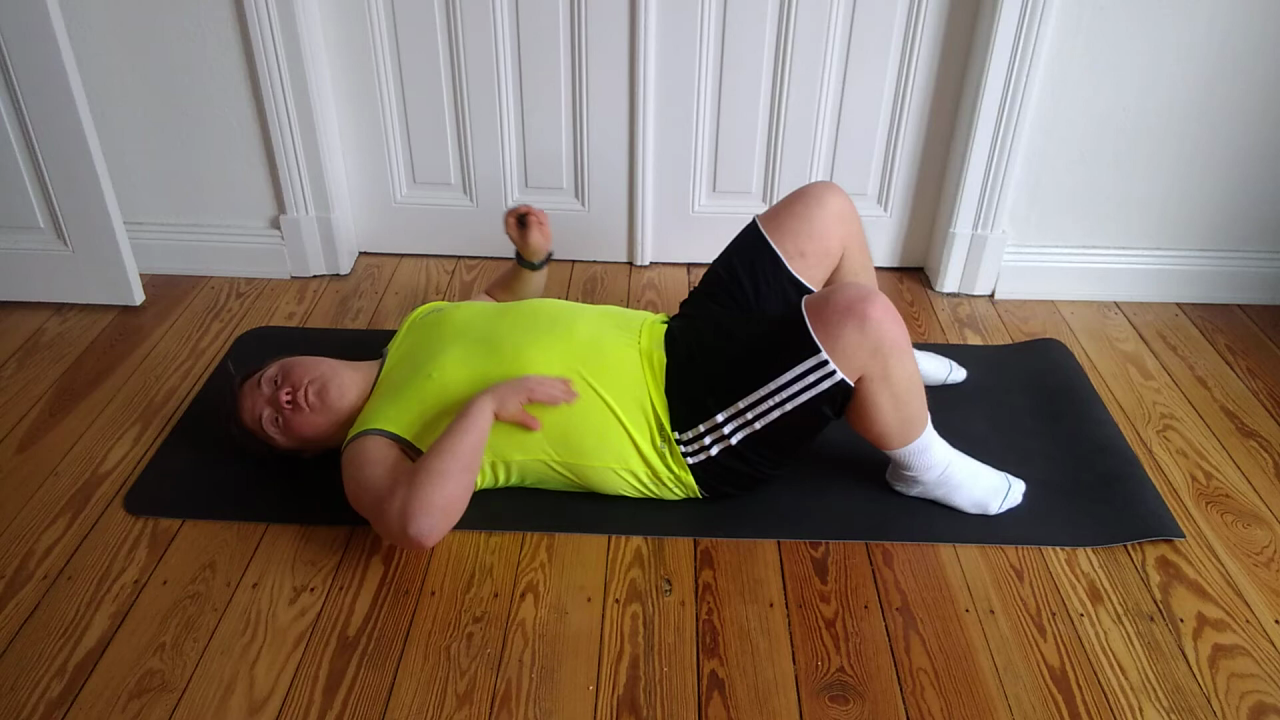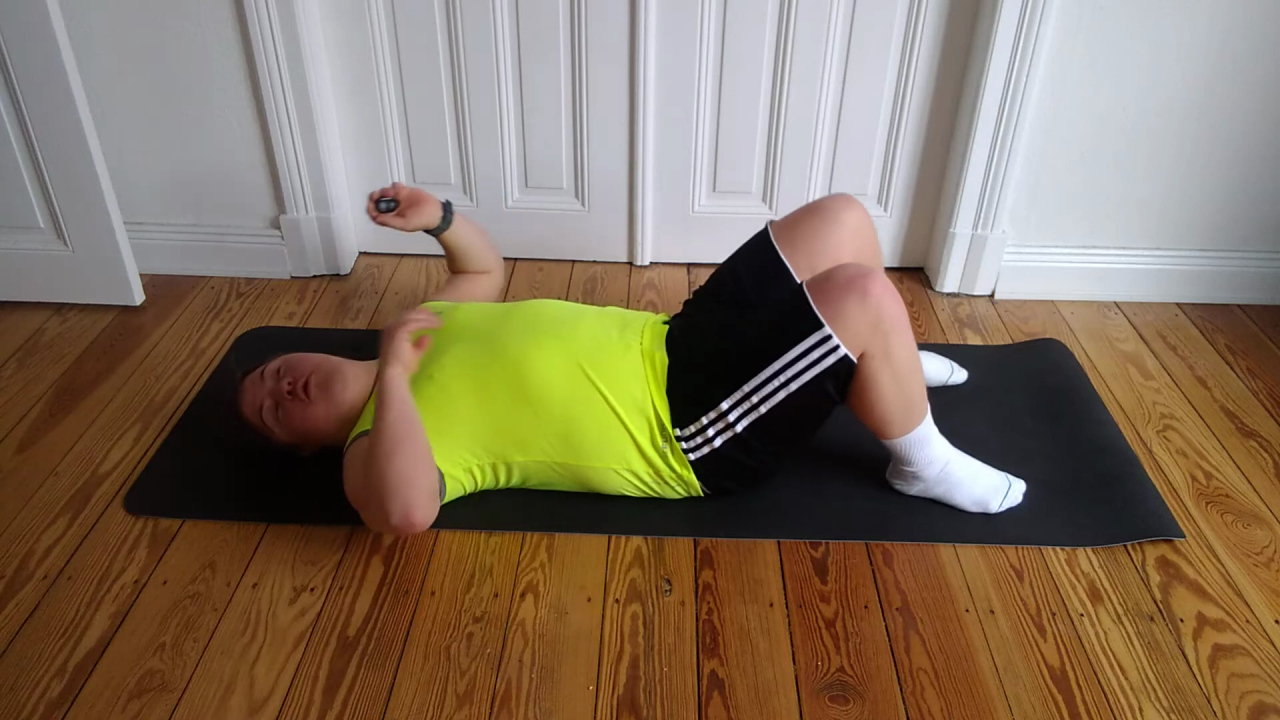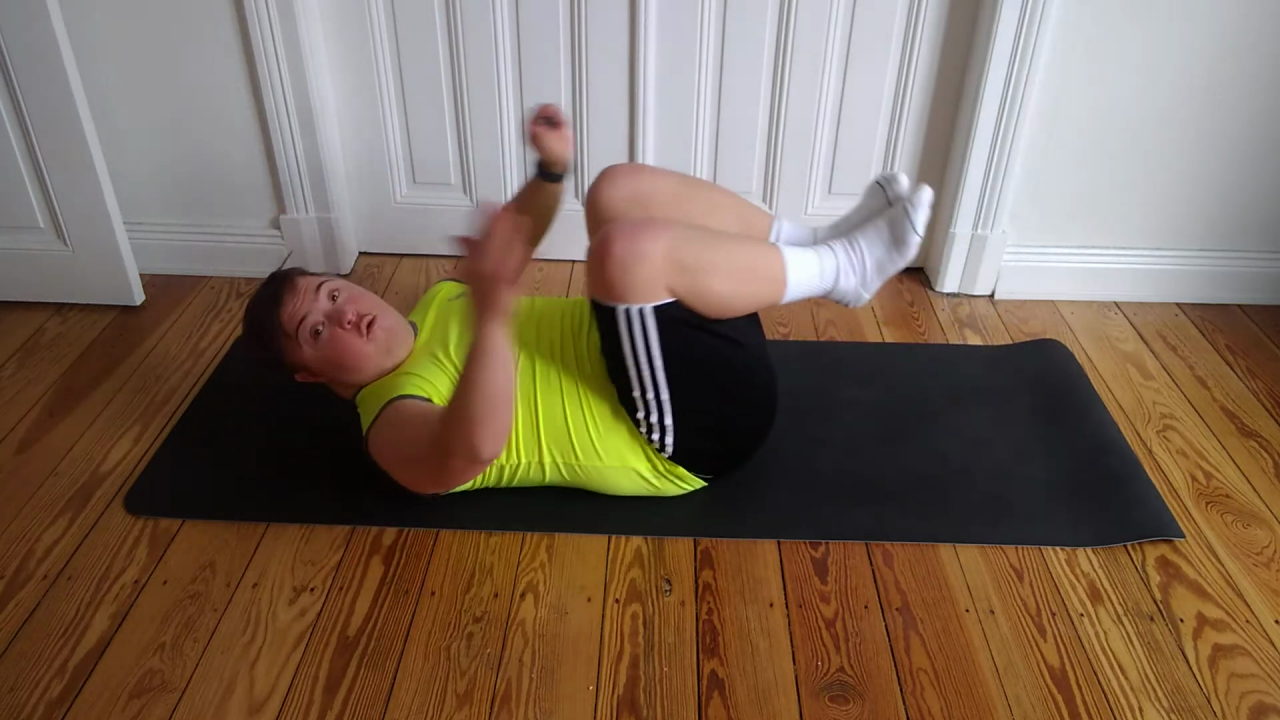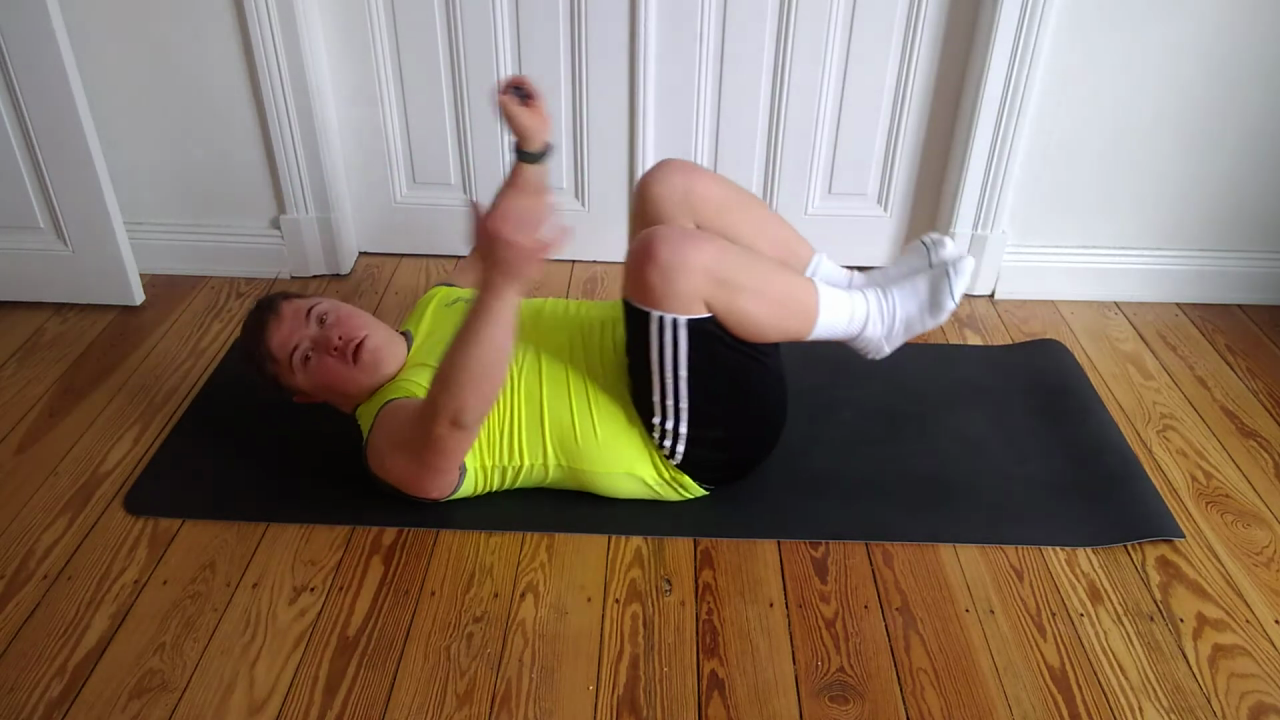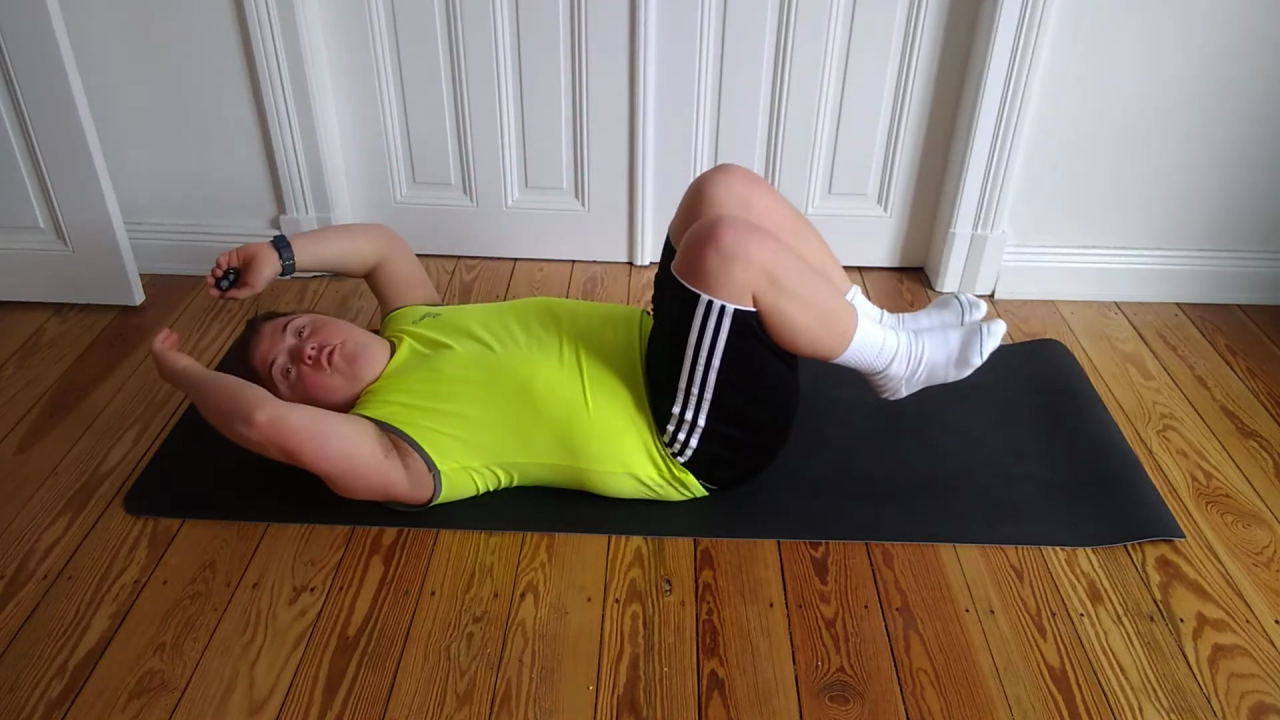
dt=1s
person 1, frame 1
left shoulder: (418, 329)
right shoulder: (370, 450)
left elbow: (504, 303)
right elbow: (418, 523)
left wrist: (533, 256)
right wrist: (486, 404)
left hip: (673, 341)
right hip: (692, 441)
left knee: (825, 207)
right knee: (859, 315)
left ankle: (881, 369)
right ankle: (922, 465)
person 1, frame 2
left shoulder: (417, 318)
right shoulder: (370, 451)
left elbow: (485, 270)
right elbow: (405, 513)
left wrist: (436, 217)
right wrist: (396, 376)
left hip: (673, 345)
right hip: (692, 437)
left knee: (841, 221)
right knee: (862, 296)
left ankle: (881, 366)
right ankle: (923, 463)
person 1, frame 3
left shoulder: (438, 306)
right shoulder: (396, 427)
left elbow: (518, 230)
right elbow: (478, 444)
left wrist: (549, 169)
right wrist: (495, 309)
right hip: (688, 438)
left knee: (618, 192)
right knee: (629, 245)
left ankle: (821, 252)
right ankle: (841, 269)
person 1, frame 4
left shoulder: (435, 313)
right shoulder: (397, 445)
left elbow: (509, 226)
right elbow: (459, 414)
left wrist: (532, 149)
right wrist: (502, 283)
right hip: (697, 445)
left knee: (672, 185)
right knee: (669, 253)
left ankle: (853, 293)
right ankle: (872, 318)
person 1, frame 5
left shoulder: (411, 331)
right shoulder: (378, 451)
left elbow: (379, 243)
right elbow: (263, 424)
left wrist: (280, 252)
right wrist: (177, 368)
left hip: (655, 349)
right hip: (691, 440)
left knee: (728, 188)
right knee: (732, 243)
left ankle: (878, 334)
right ankle: (898, 355)
